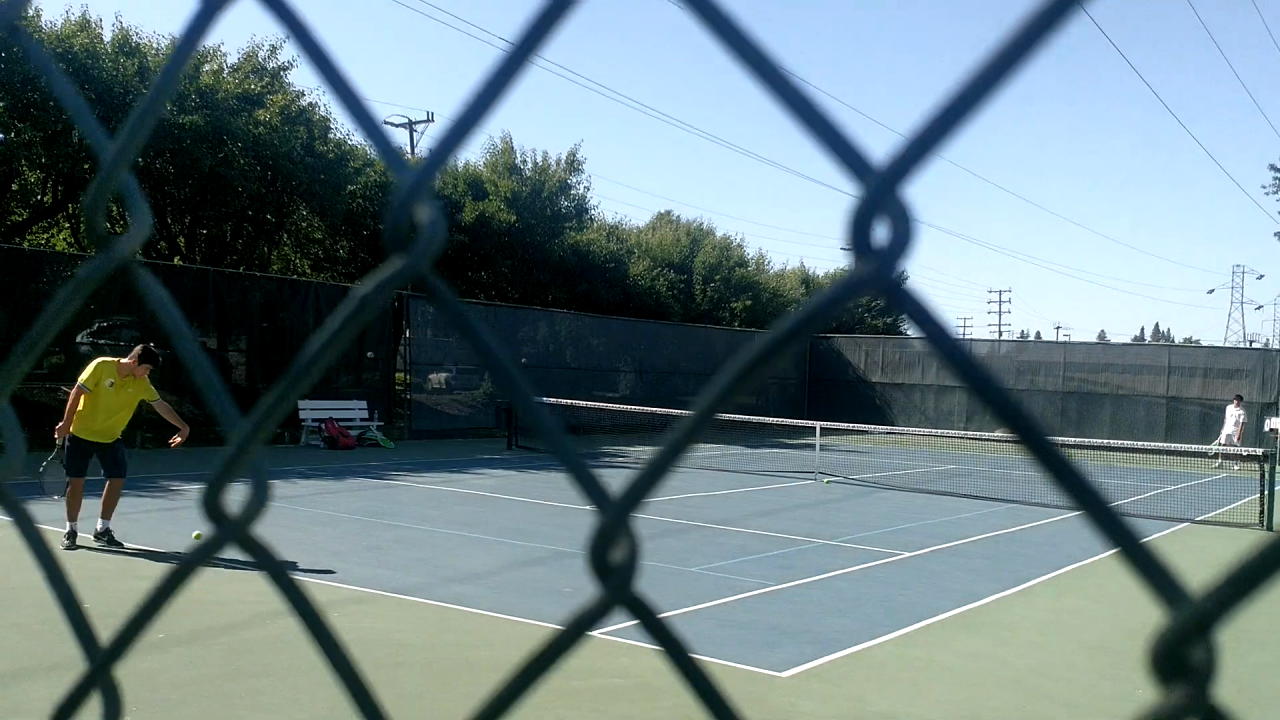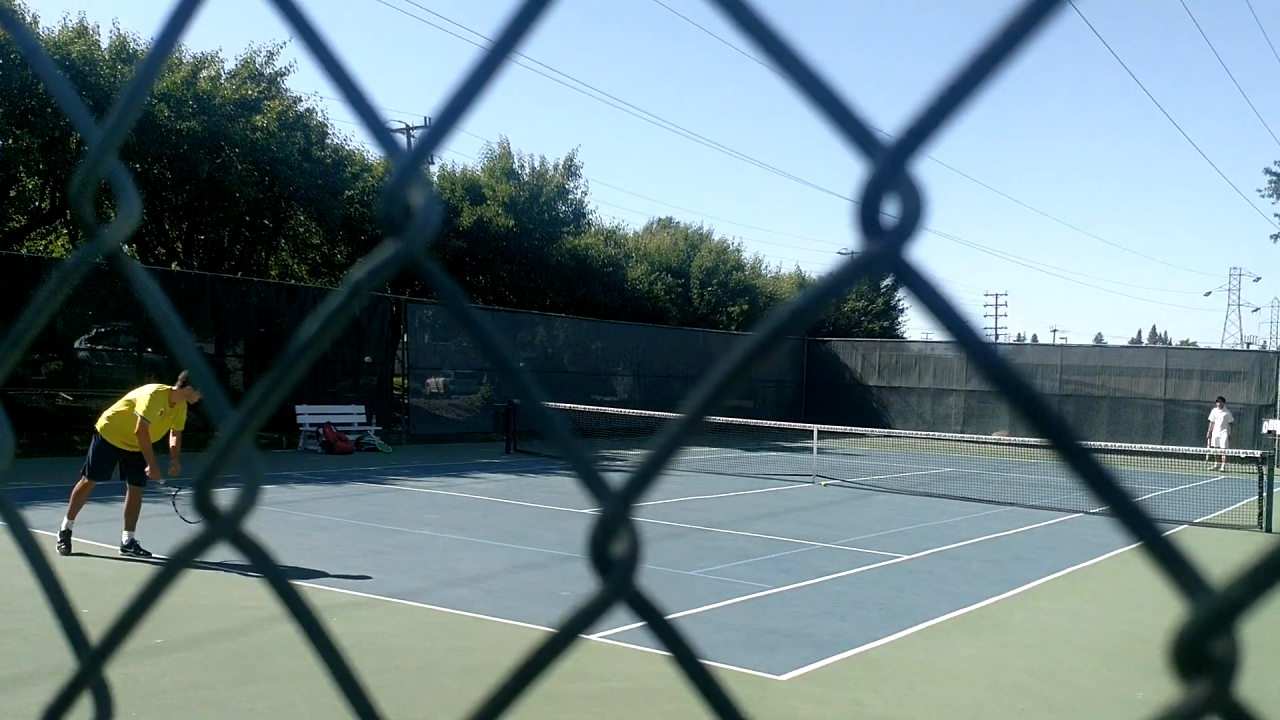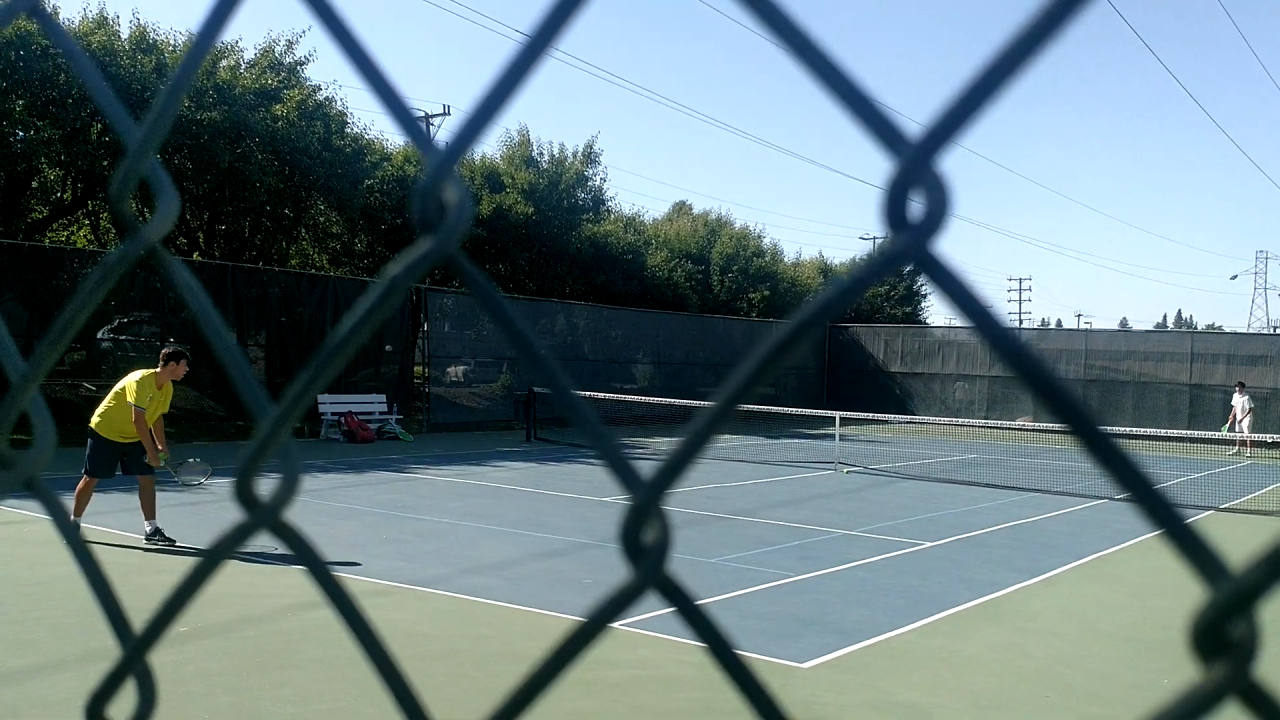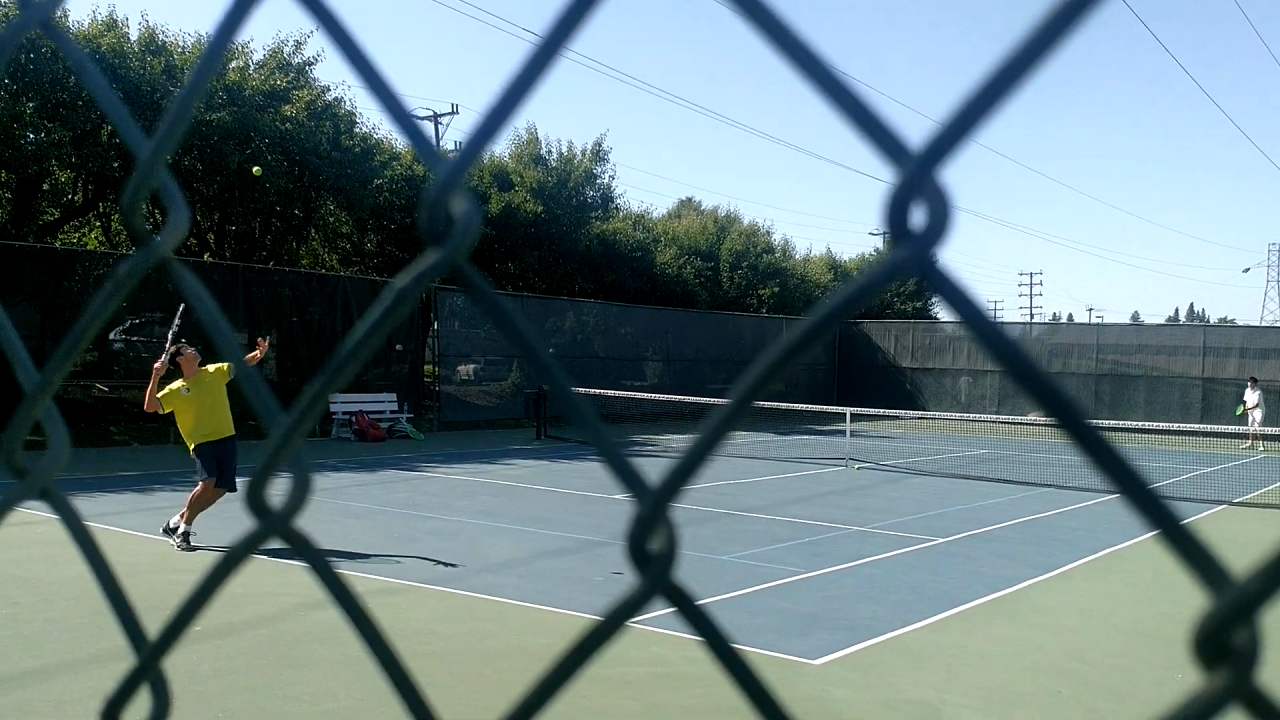
dt=1s
person 1, frame 1
left shoulder: (141, 383)
right shoulder: (101, 366)
left elbow: (160, 405)
right elbow: (77, 392)
left wrist: (183, 426)
right wrist: (66, 424)
left hip: (111, 438)
right hip: (81, 433)
left knee: (117, 480)
right knee: (76, 481)
left ankle: (103, 529)
right ankle: (71, 530)
person 1, frame 2
left shoulder: (181, 407)
right shoulder: (154, 395)
left elbow: (175, 434)
right elbow: (141, 431)
left wrist: (174, 459)
right wrist: (152, 465)
left hip: (137, 445)
right hip: (109, 435)
left knee: (136, 489)
right knee: (88, 481)
left ankle: (128, 541)
right ankle: (66, 529)
person 1, frame 3
left shoulder: (167, 388)
right shoulder: (140, 381)
left elbow: (156, 417)
right elbow: (138, 420)
left wrist: (162, 447)
right wrist: (151, 453)
left hip: (133, 437)
right hip: (105, 432)
left knee: (147, 479)
right knee: (91, 479)
left ankle: (152, 530)
right ankle: (73, 524)
person 1, frame 4
left shoulder: (214, 372)
right shoulder: (175, 390)
left elbow: (244, 363)
right elbow: (150, 407)
left wrist: (260, 352)
right wrist: (155, 376)
left hip: (226, 439)
right hip: (203, 442)
left knee: (218, 490)
right knee: (207, 484)
left ankle: (176, 523)
right ankle: (182, 529)
